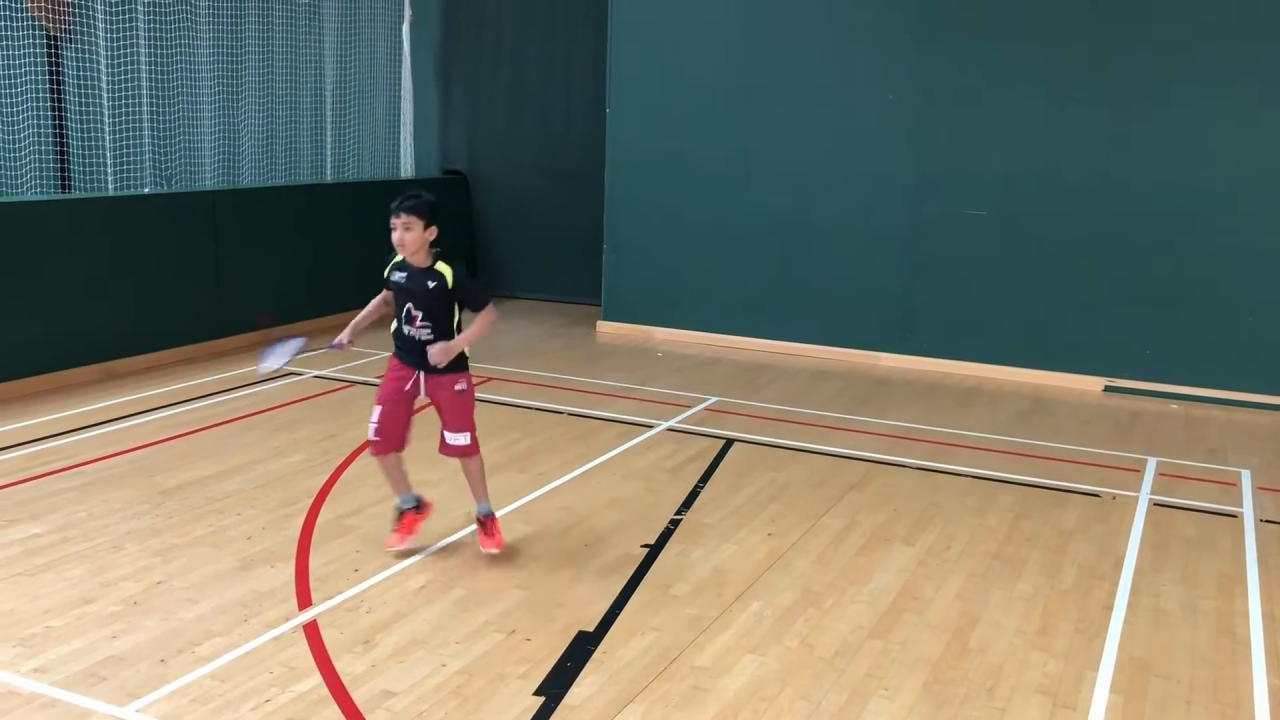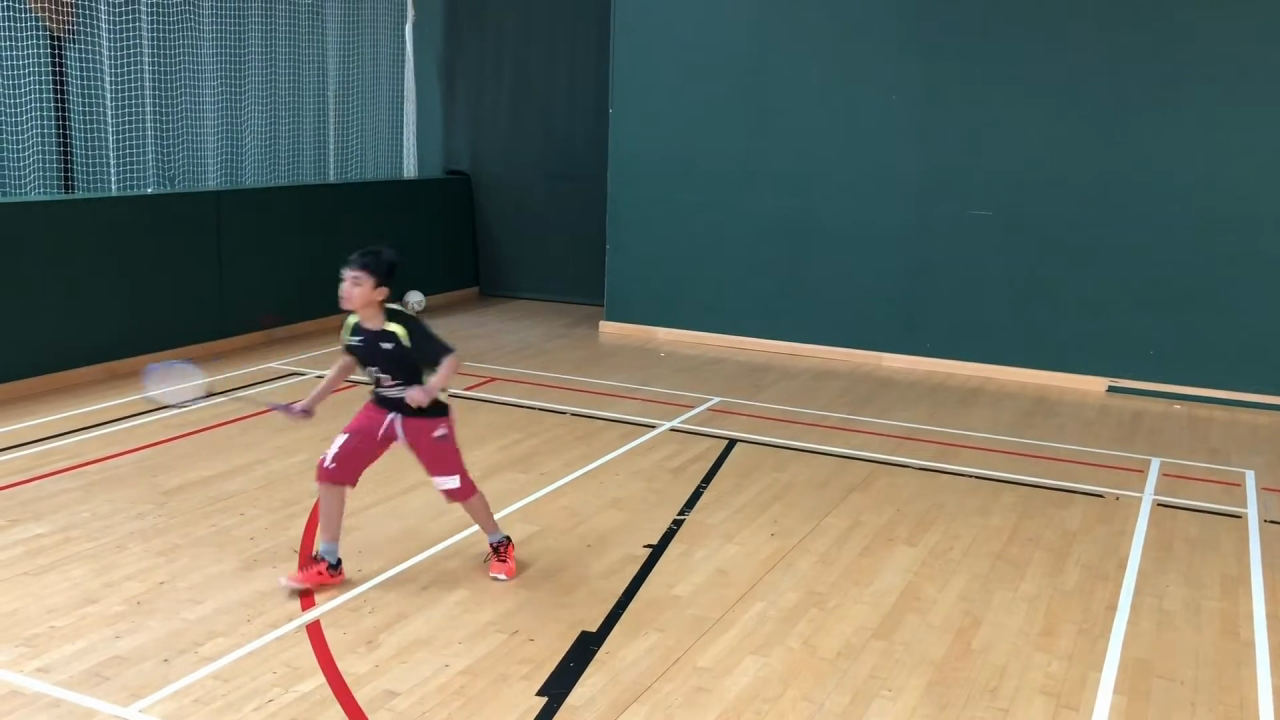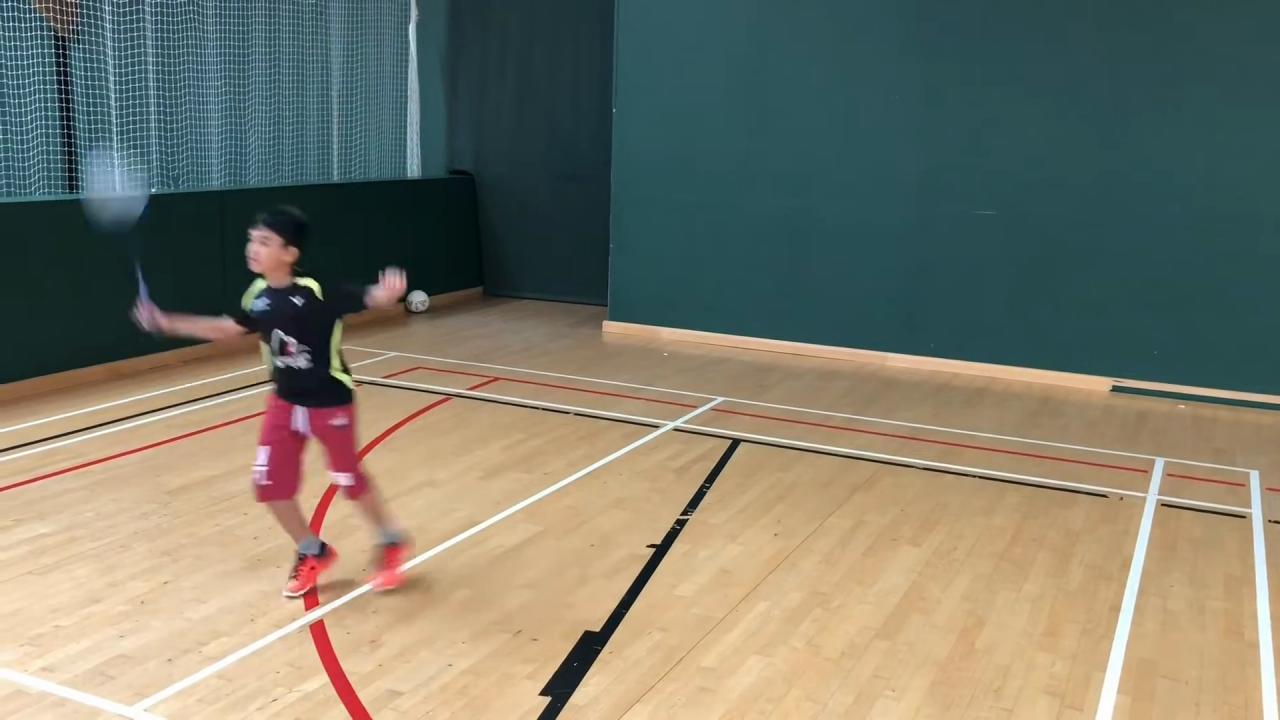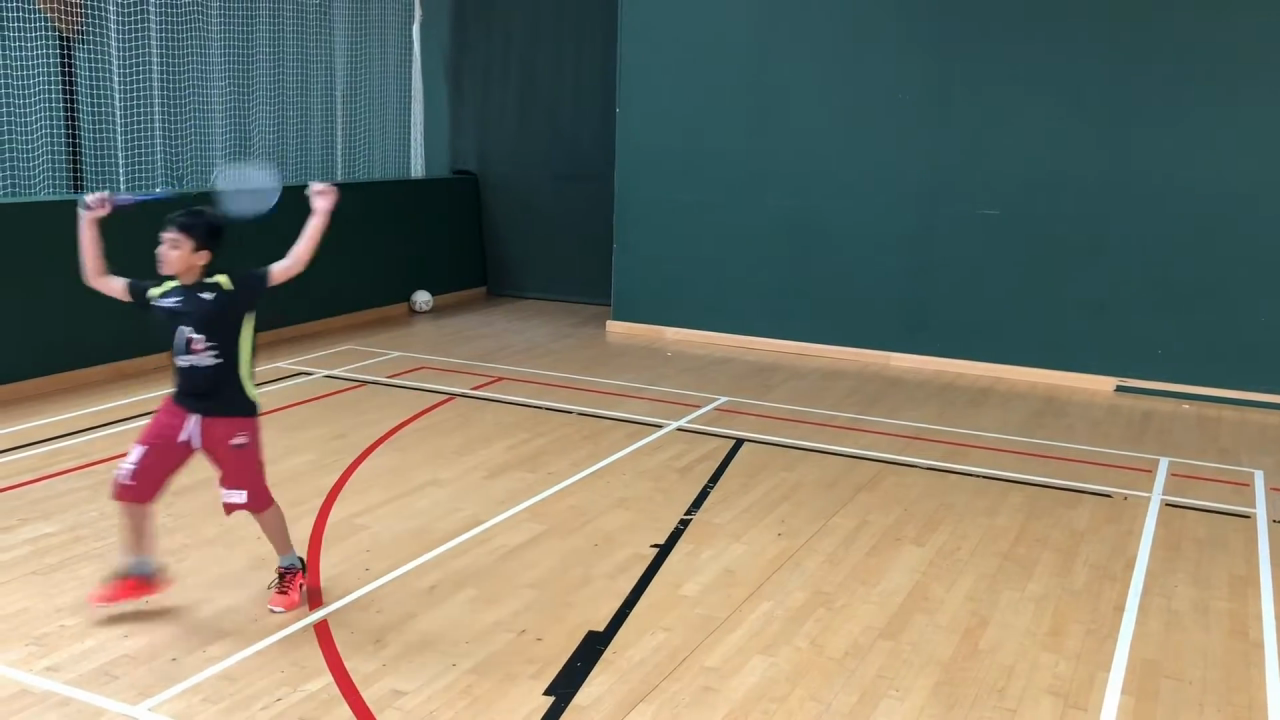
dt=0.2s
person 1, frame 1
left shoulder: (449, 274)
right shoulder: (395, 266)
left elbow: (488, 313)
left wrist: (455, 345)
right wrist: (353, 327)
left hip: (447, 370)
right hip: (403, 364)
left knee: (462, 444)
right knee: (381, 440)
left ankle: (485, 516)
right ankle: (410, 506)
person 1, frame 2
left shoulder: (404, 329)
right shoulder: (353, 327)
left elbow: (448, 361)
right elbow: (347, 361)
left wrist: (430, 390)
right wrist: (313, 398)
left hip: (425, 414)
right hip: (381, 410)
left knee: (457, 486)
right knee: (330, 470)
left ankle: (500, 544)
right ankle: (328, 562)
person 1, frame 3
left shoulder: (319, 291)
right shoulder: (258, 293)
left elbow: (371, 298)
right elbow: (230, 328)
left wrist: (390, 292)
right wrist: (168, 322)
left hip: (329, 401)
right hip: (285, 401)
left knee: (349, 479)
right knee: (271, 486)
left ankle: (391, 542)
right ankle: (312, 552)
person 1, frame 4
left shoulder: (231, 287)
right shoulder: (161, 293)
left elbow: (292, 265)
right elbow: (97, 279)
left wrist: (320, 214)
right wrist: (88, 222)
left hip: (230, 414)
right hip: (182, 409)
left knee: (250, 497)
right knee: (129, 483)
left ankle: (291, 568)
right ankle: (139, 572)
